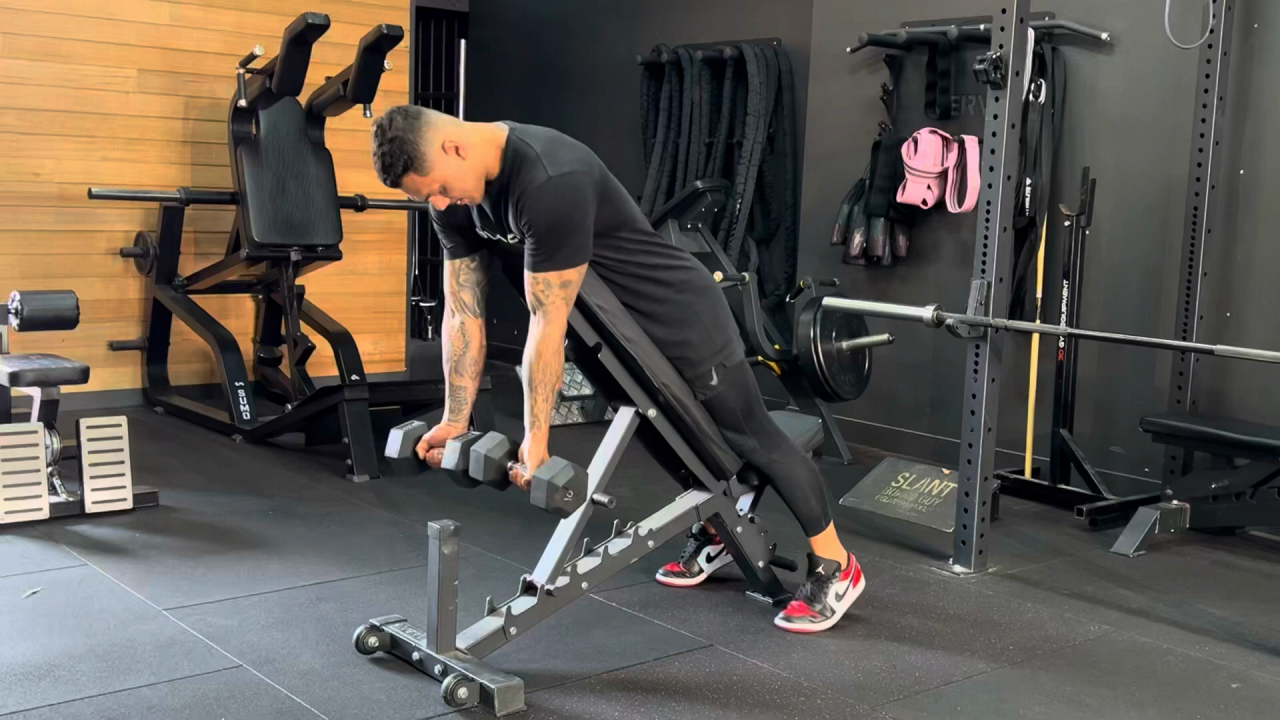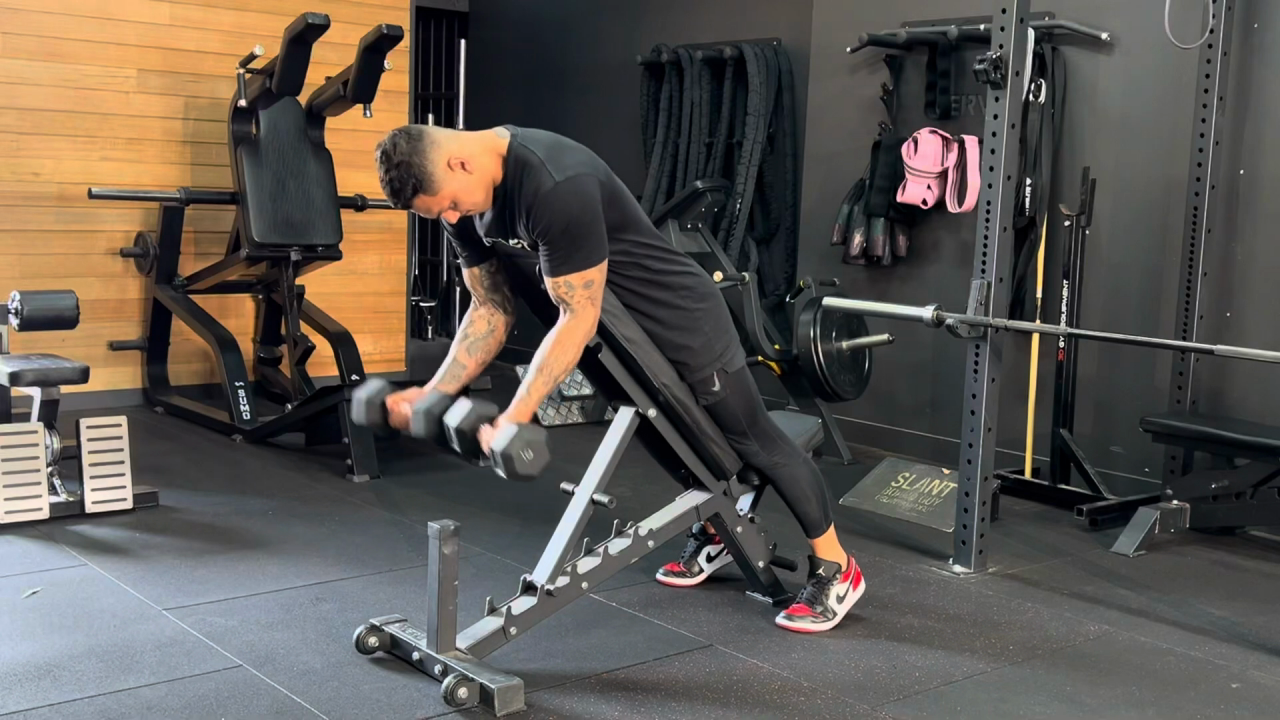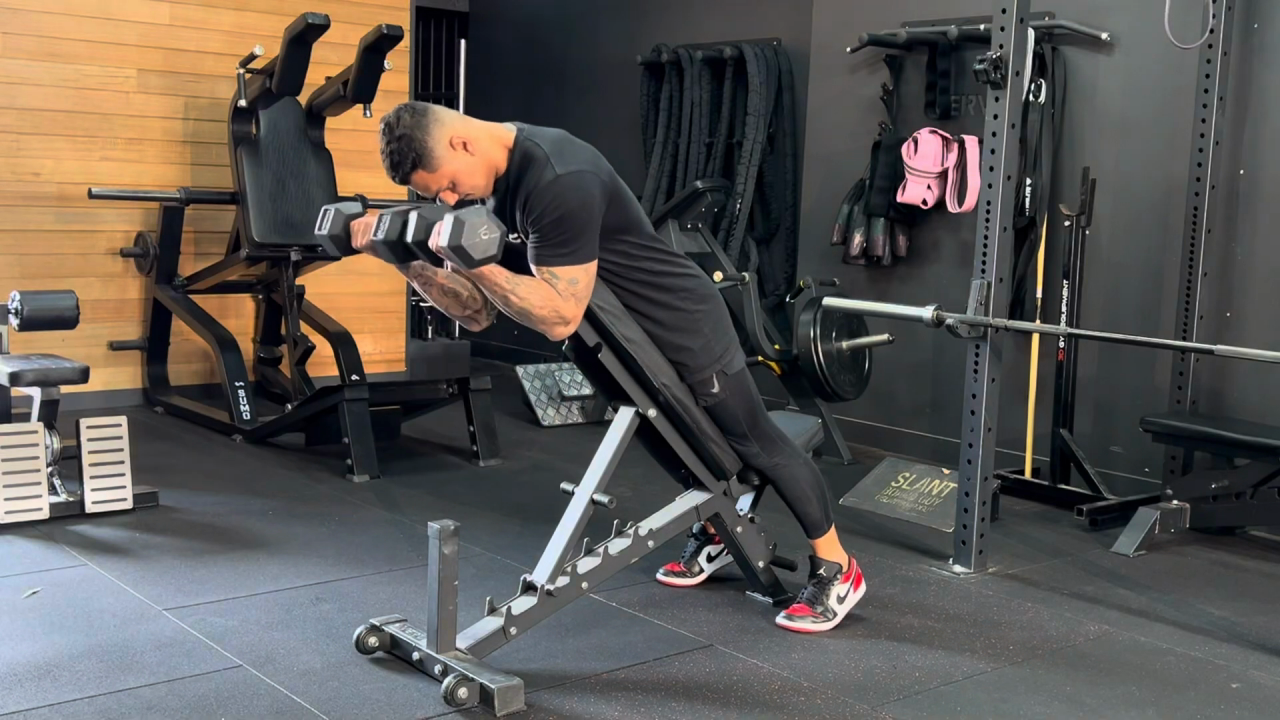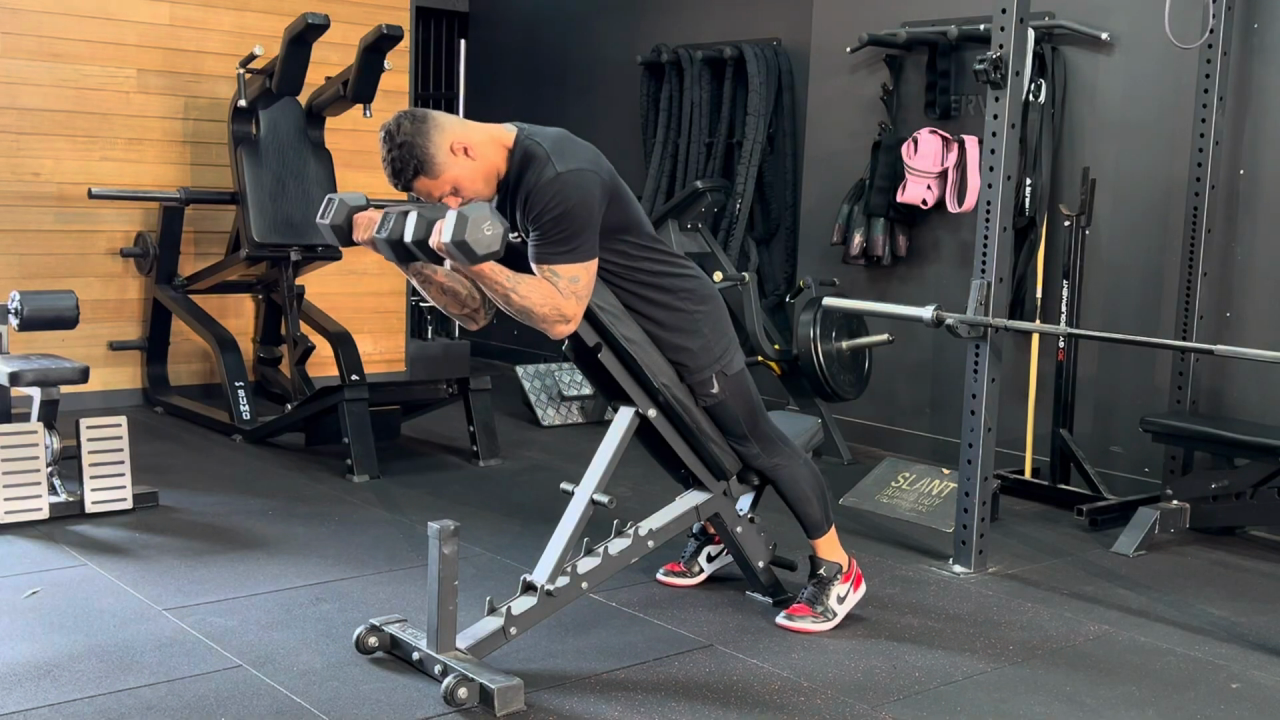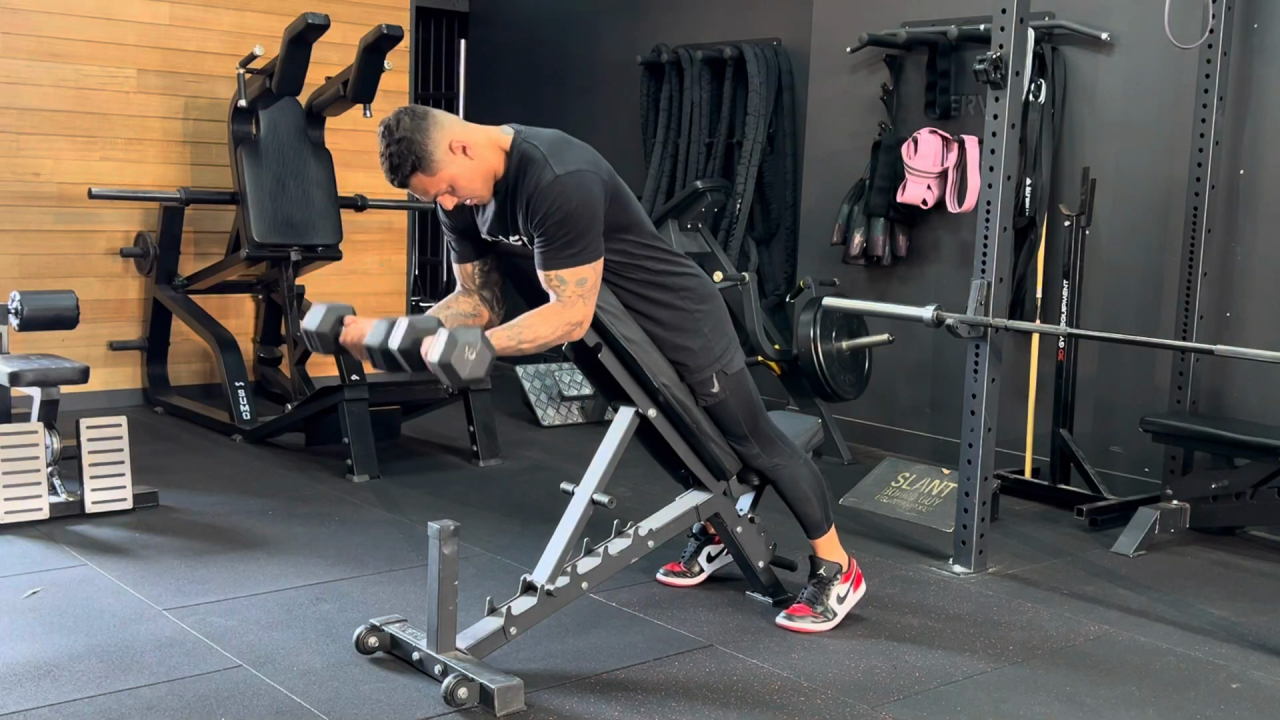
dt=0.7s
person 1, frame 1
left shoulder: (549, 182)
right shoulder: (456, 197)
left elbow: (548, 322)
right elbow: (464, 310)
left wrist: (536, 439)
right wrist: (455, 420)
left hip: (678, 312)
left knee: (750, 435)
left ankle: (834, 566)
right ankle: (716, 535)
person 1, frame 2
left shoulder: (556, 186)
right shoulder: (462, 193)
left elbow: (578, 319)
right elbow: (492, 309)
left wrist: (517, 416)
right wrist: (435, 392)
left hip: (678, 316)
left knee: (752, 438)
left ankle: (835, 568)
right ankle: (715, 534)
person 1, frame 3
left shoulder: (558, 181)
right shoulder: (471, 183)
left elbow: (560, 316)
right elbow: (477, 311)
left wrist: (473, 260)
right wrist: (403, 258)
left hip: (679, 319)
left knee: (755, 442)
left ankle: (836, 569)
right ankle: (716, 535)
person 1, frame 4
left shoulder: (558, 178)
right shoulder: (469, 182)
left elbow: (560, 315)
right elbow: (476, 309)
left wrist: (472, 257)
left hip: (679, 320)
left knee: (754, 442)
left ankle: (836, 569)
right ankle: (716, 533)
person 1, frame 5
left shoulder: (558, 182)
right shoulder: (461, 196)
left elbow: (570, 315)
right elbow: (479, 300)
left hip: (678, 317)
left knee: (754, 441)
left ankle: (836, 569)
right ankle: (716, 534)
